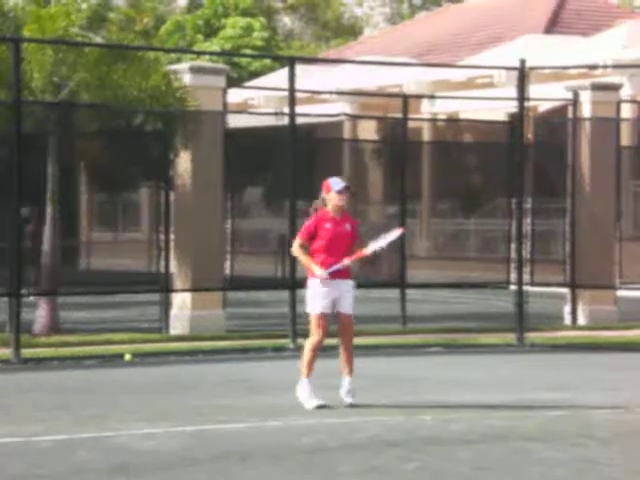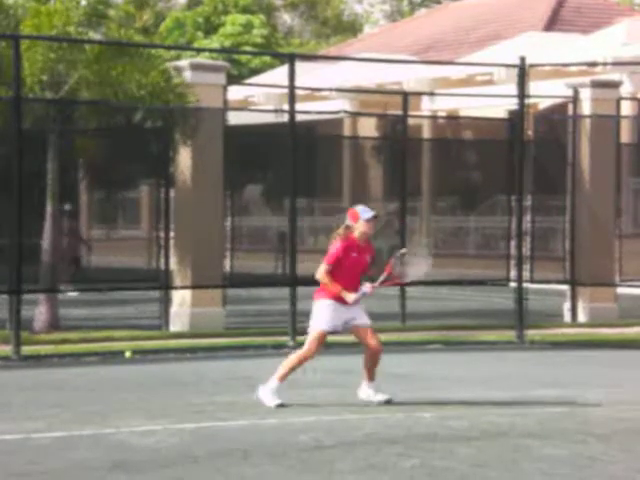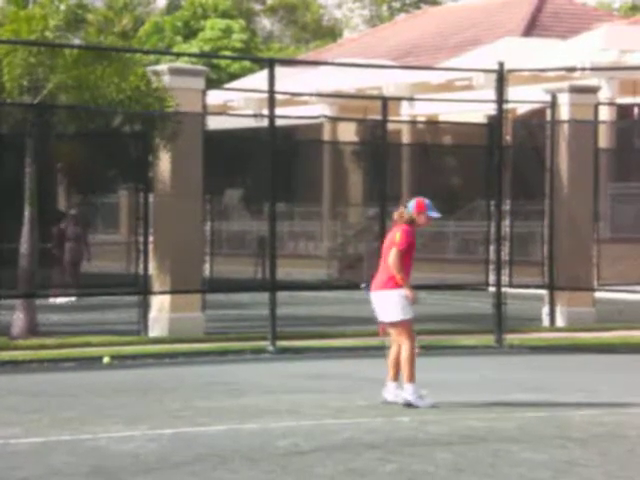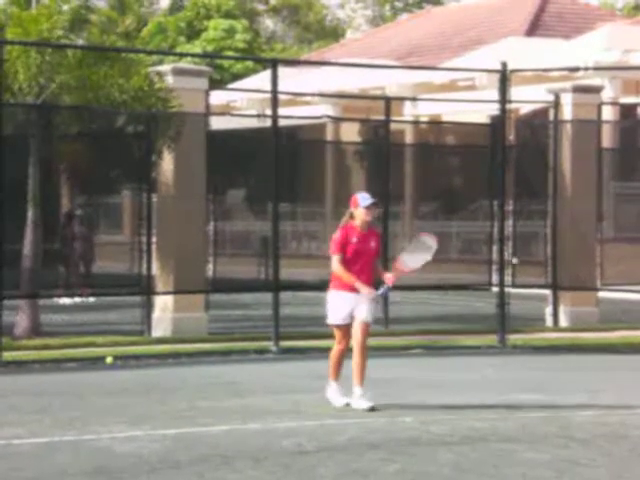
dt=1s
person 1, frame 1
left shoulder: (350, 222)
right shoulder: (316, 220)
right elbow: (296, 248)
right wrist: (315, 267)
left hip: (344, 282)
right hip: (320, 282)
left knee: (347, 335)
right knee: (317, 335)
left ankle: (347, 386)
right ankle: (304, 386)
person 1, frame 2
left shoulder: (369, 249)
right shoulder: (342, 245)
right elbow: (321, 274)
left wrist: (365, 287)
right wrist: (345, 293)
left hip: (351, 306)
right hip: (327, 303)
left knee: (375, 347)
right knee: (309, 350)
left ankle: (368, 389)
right ankle: (270, 387)
person 1, frame 3
left shoulder: (396, 231)
right shoulder: (406, 230)
right elbow: (393, 260)
right wrist: (407, 287)
left hip: (379, 290)
right hip: (391, 290)
left knee: (398, 342)
right knee: (408, 341)
left ankle: (392, 389)
right ankle: (410, 392)
person 1, frame 4
left shoulder: (375, 235)
right shoulder: (343, 233)
right elbow: (336, 266)
left wrist: (385, 276)
right wrist: (360, 286)
left hip: (365, 296)
right hip: (341, 293)
left knee: (360, 343)
right knee: (342, 344)
left ankle: (358, 393)
right ankle: (333, 387)
